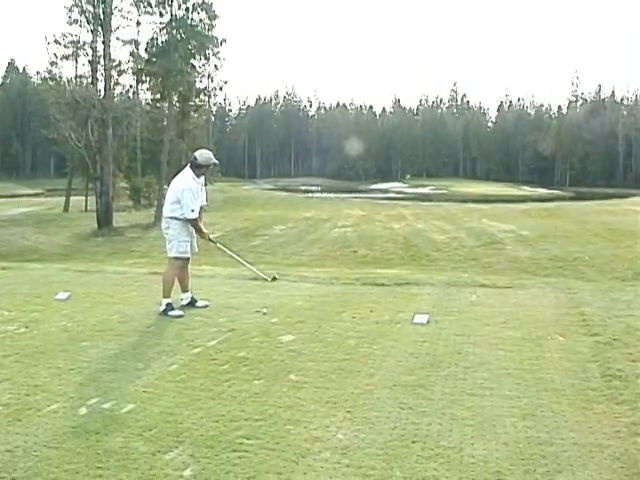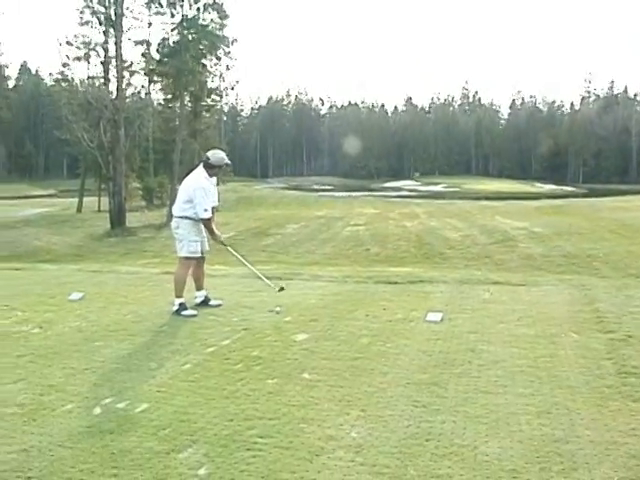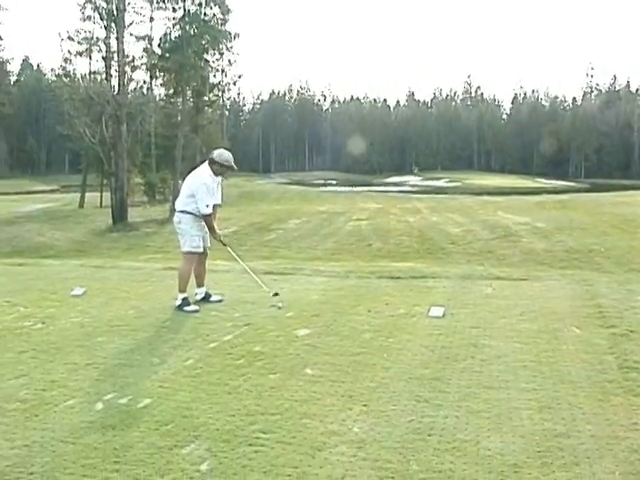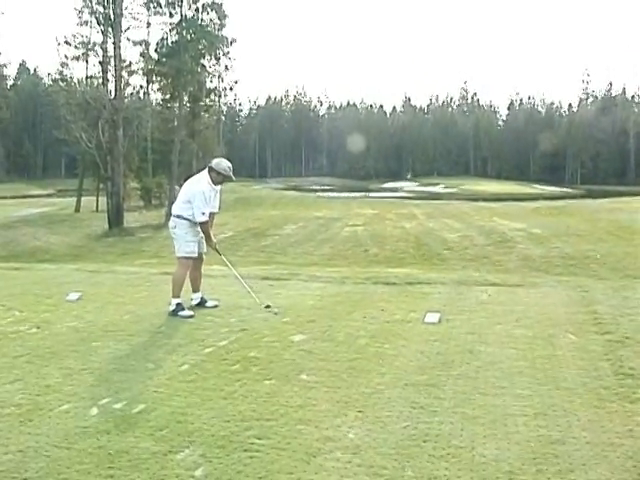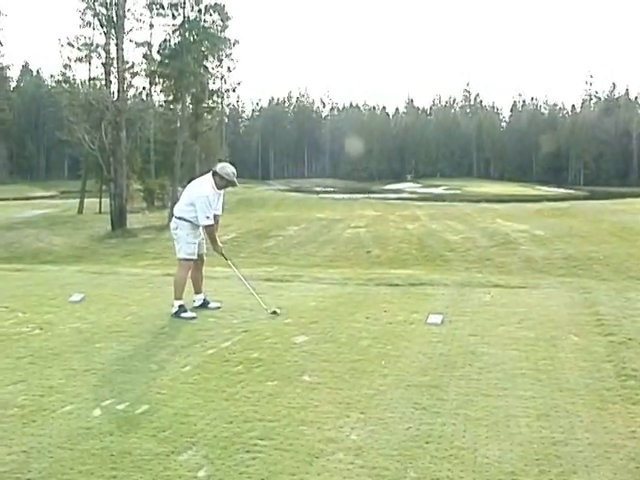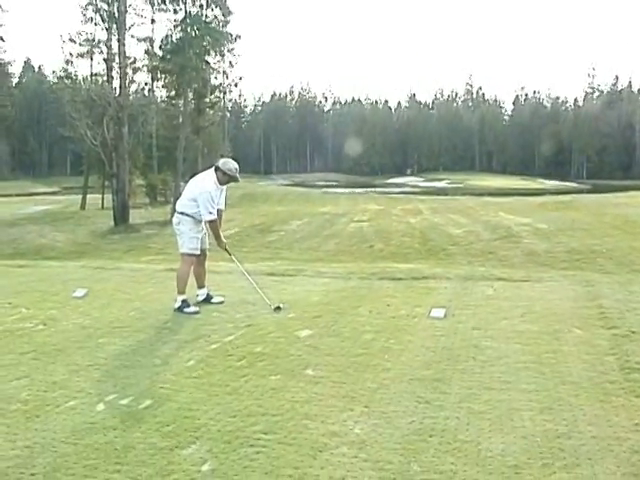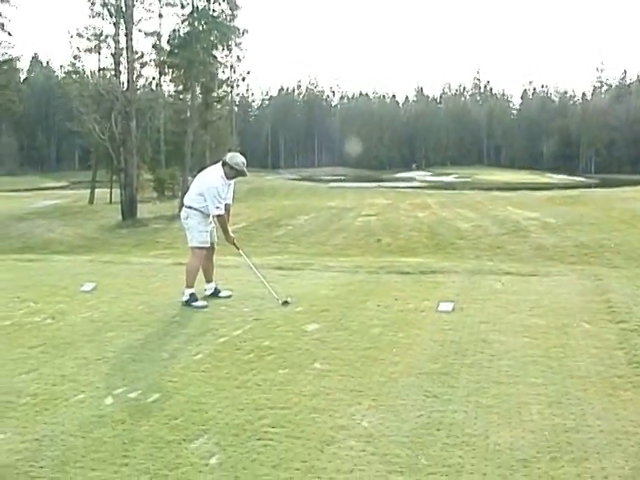
dt=0.2s
person 1, frame 1
left shoulder: (198, 177)
right shoulder: (187, 184)
left elbow: (200, 204)
right elbow: (192, 215)
left wrist: (201, 226)
right wrist: (201, 231)
left hip: (185, 223)
right hip: (176, 224)
left knee: (185, 262)
right knee: (175, 263)
left ankle: (187, 298)
right ankle: (165, 304)
person 1, frame 2
left shoulder: (210, 177)
right shoulder: (200, 183)
left elbow: (212, 205)
right elbow: (204, 214)
left wrist: (213, 228)
right wrist: (213, 233)
left hip: (196, 223)
right hip: (185, 223)
left knee: (200, 259)
right knee: (186, 263)
left ankle: (201, 296)
right ankle: (178, 304)
person 1, frame 3
left shoulder: (216, 176)
right shoulder: (203, 180)
left elbow: (215, 203)
right elbow: (206, 211)
left wrist: (213, 226)
right wrist: (213, 231)
left hip: (198, 218)
right hip: (187, 219)
left knee: (202, 256)
right knee: (190, 258)
left ankle: (201, 293)
right ankle: (181, 299)
person 1, frame 4
left shoulder: (214, 183)
right shoulder: (201, 187)
left elbow: (212, 211)
right elbow: (202, 218)
left wrist: (209, 235)
right wrist: (209, 239)
left hip: (193, 224)
right hip: (182, 224)
left knee: (198, 260)
right knee: (185, 263)
left ankle: (197, 298)
right ankle: (175, 304)
person 1, frame 5
left shoulder: (217, 186)
right shoulder: (204, 191)
left elbow: (216, 214)
right elbow: (207, 222)
left wrist: (216, 238)
right wrist: (215, 243)
left hip: (195, 225)
right hip: (183, 225)
left knee: (199, 262)
right knee: (185, 265)
left ankle: (199, 299)
right ankle: (177, 306)
person 1, frame 6
left shoulder: (219, 181)
right shoulder: (206, 186)
left elbow: (219, 209)
right elbow: (211, 218)
left wrist: (219, 234)
right wrist: (219, 239)
left hip: (197, 221)
right hip: (186, 220)
left knee: (201, 257)
right knee: (188, 260)
left ankle: (203, 294)
right ankle: (180, 301)
person 1, frame 7
left shoulder: (227, 176)
right shoulder: (214, 181)
left elbow: (227, 204)
right elbow: (219, 212)
left wrist: (227, 227)
right wrist: (227, 233)
left hip: (205, 215)
right hip: (194, 214)
left knee: (209, 251)
right knee: (198, 253)
left ankle: (211, 288)
right ankle: (188, 295)
